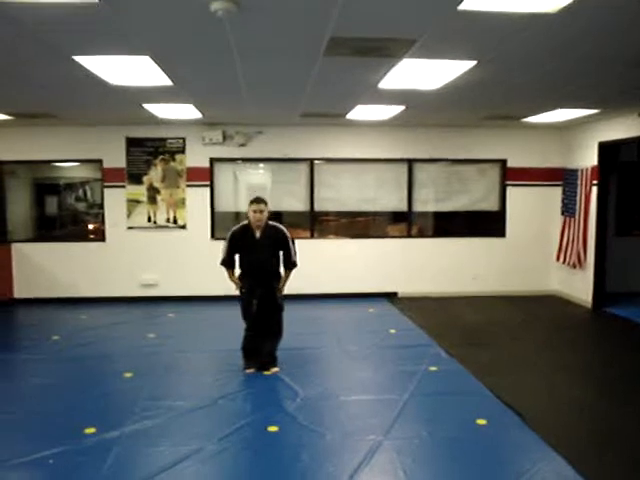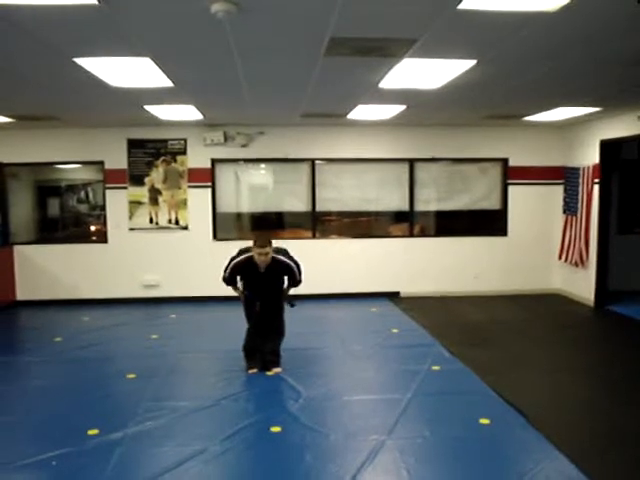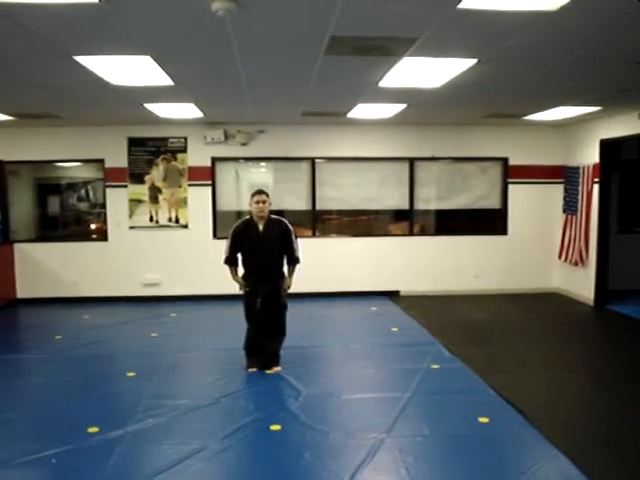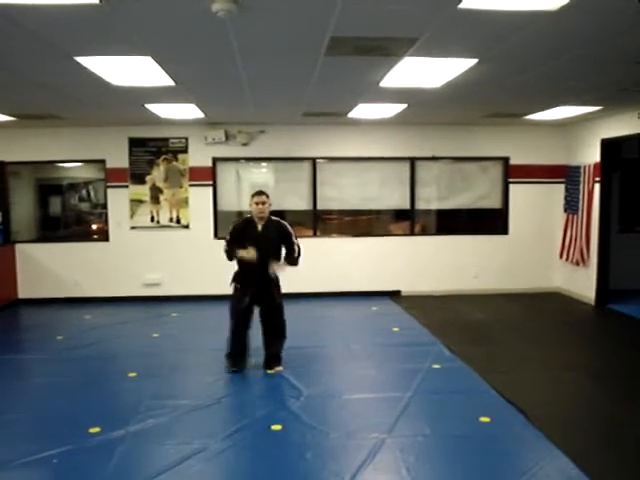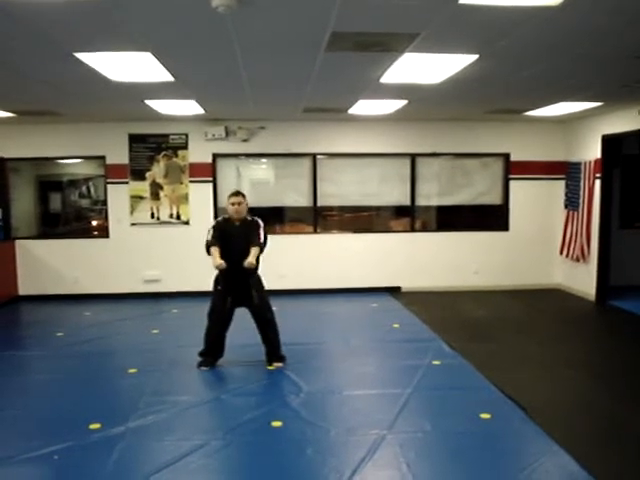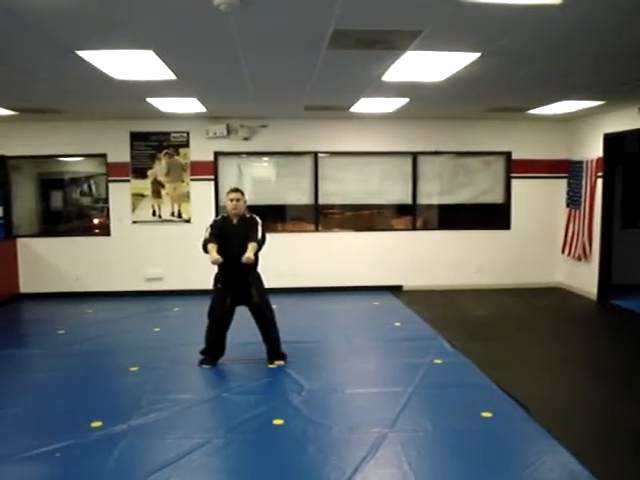
dt=0.7s
person 1, frame 1
left shoulder: (280, 232)
right shoulder: (237, 232)
left elbow: (290, 259)
right elbow: (227, 258)
left wrist: (283, 282)
right wrist: (234, 280)
left hip: (272, 287)
right hip: (249, 288)
left knee: (273, 325)
right knee: (252, 324)
left ankle: (269, 362)
right ankle: (251, 362)
person 1, frame 2
left shoulder: (284, 261)
right shoulder: (240, 261)
left elbow: (296, 278)
right elbow: (228, 277)
left wrist: (286, 292)
right wrist: (239, 291)
left hip: (275, 295)
right hip: (251, 295)
left knee: (275, 327)
right knee: (254, 326)
left ankle: (272, 362)
right ankle: (253, 362)
person 1, frame 3
left shoulder: (282, 226)
right shoulder: (241, 228)
left elbow: (293, 253)
right elbow: (231, 254)
left wrist: (289, 277)
right wrist: (236, 278)
left hip: (276, 283)
right hip: (252, 284)
left knee: (276, 324)
right knee: (254, 324)
left ankle: (272, 360)
right ankle: (253, 361)
person 1, frame 4
left shoulder: (280, 227)
right shoulder: (241, 225)
left elbow: (294, 251)
right elbow: (229, 248)
left wrist: (281, 264)
right wrist: (242, 254)
left hip: (269, 282)
right hip: (245, 281)
left knee: (275, 324)
right knee: (239, 321)
left ankle: (273, 361)
right ankle: (236, 360)
person 1, frame 5
left shoulder: (255, 224)
right shoulder: (220, 225)
left elbow: (258, 242)
right elbow: (212, 243)
left wrist: (252, 258)
right wrist: (216, 258)
left hip: (250, 280)
right hip: (226, 280)
left knee: (265, 317)
right knee: (217, 319)
left ankle: (275, 356)
right ankle: (210, 356)
person 1, frame 6
left shoulder: (253, 222)
right shoulder: (218, 223)
left elbow: (256, 239)
right elbow: (210, 240)
left wrist: (250, 252)
right wrist: (213, 253)
left hip: (249, 277)
right hip: (225, 277)
left knee: (265, 315)
right knee: (217, 317)
left ankle: (275, 354)
right ankle: (211, 354)
